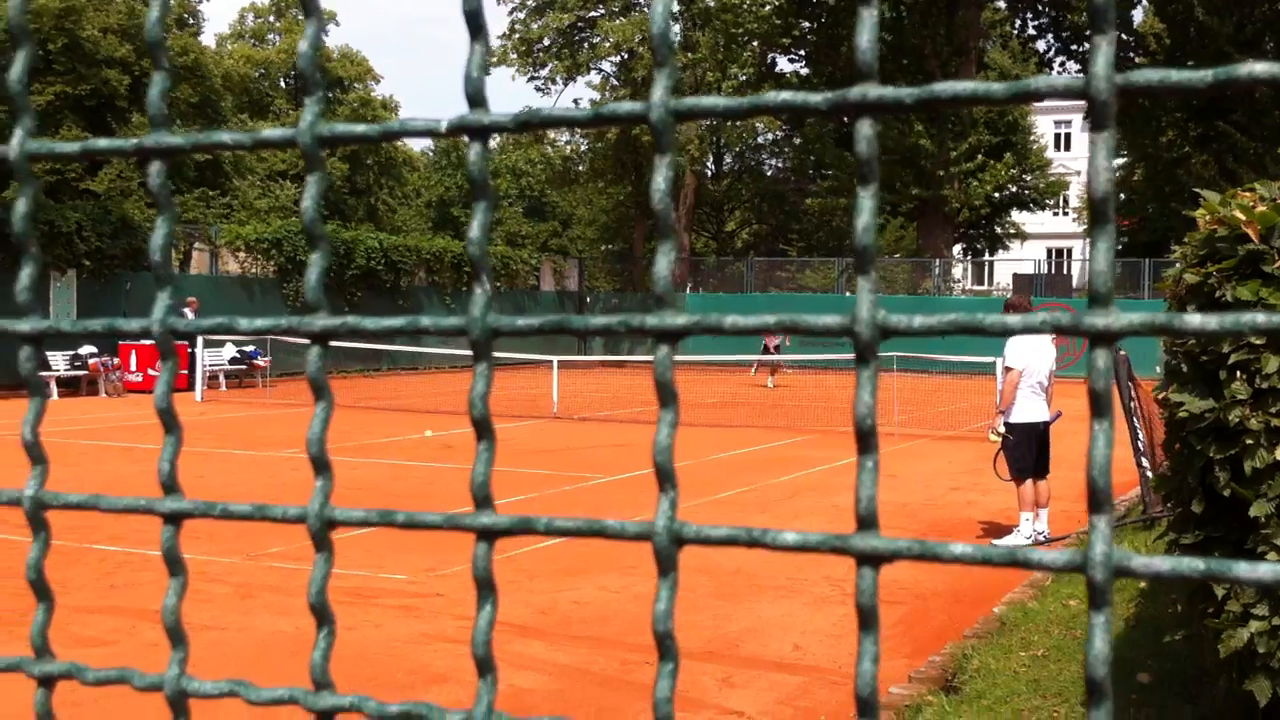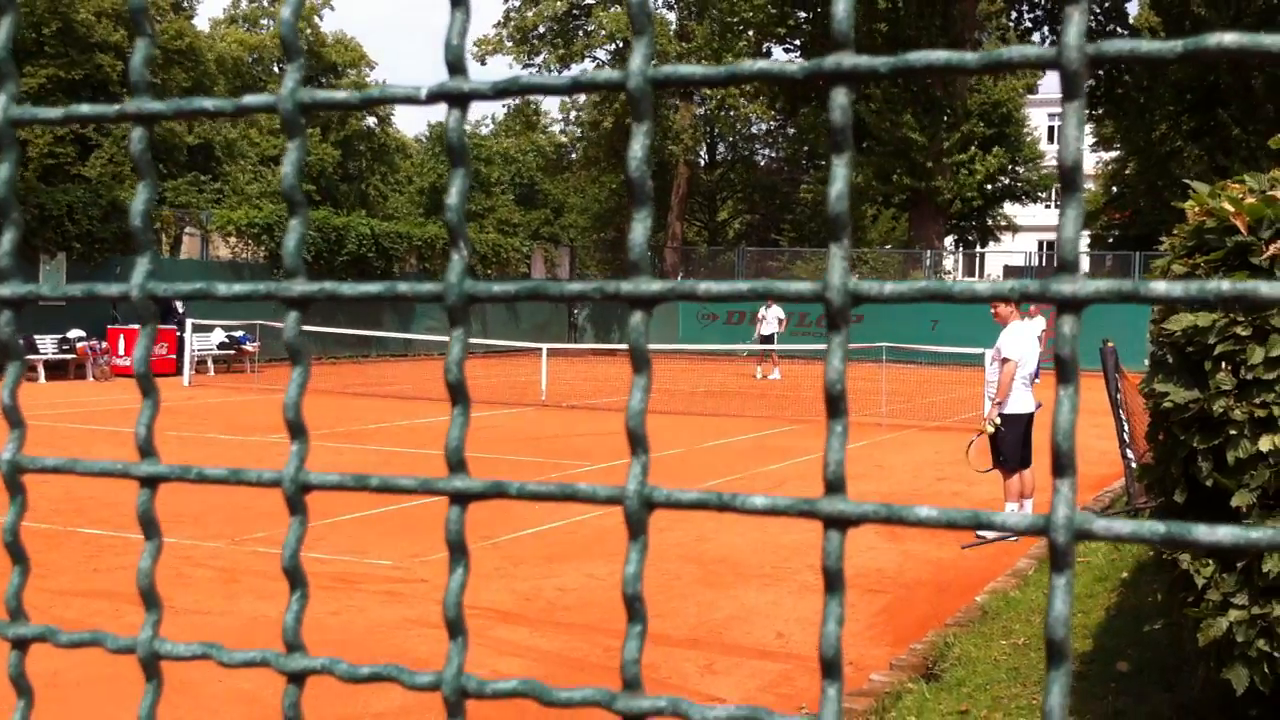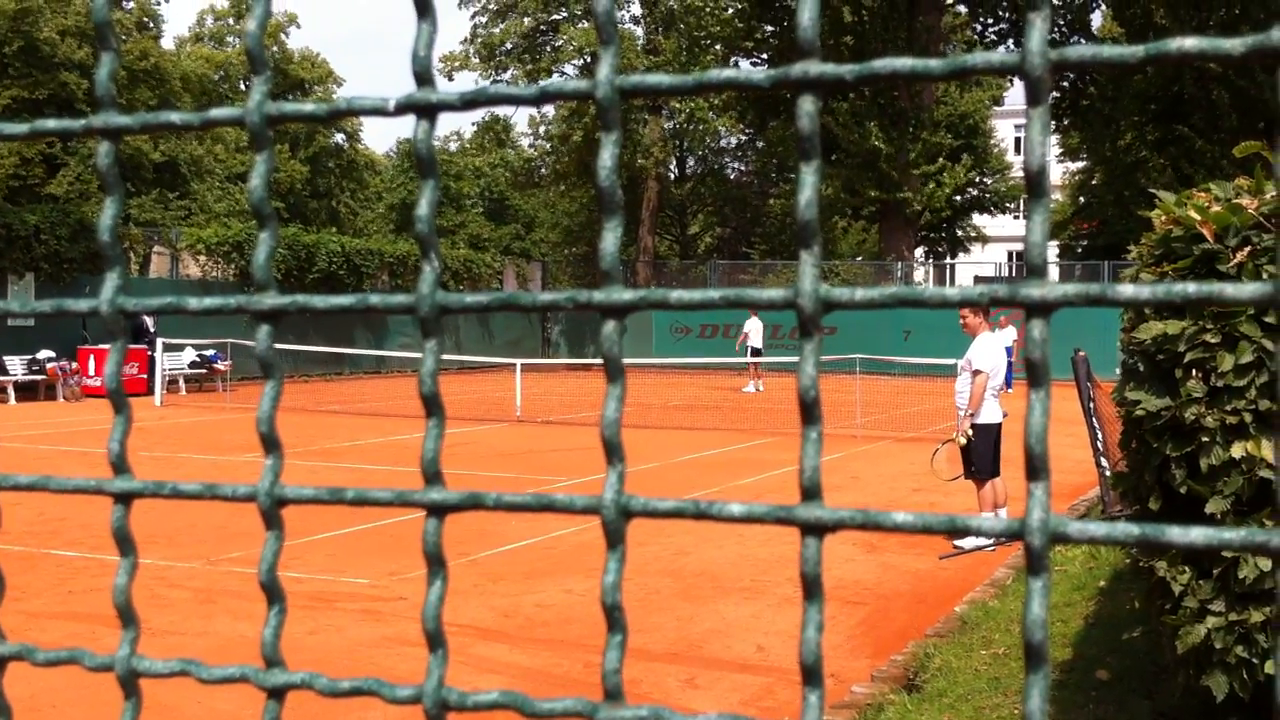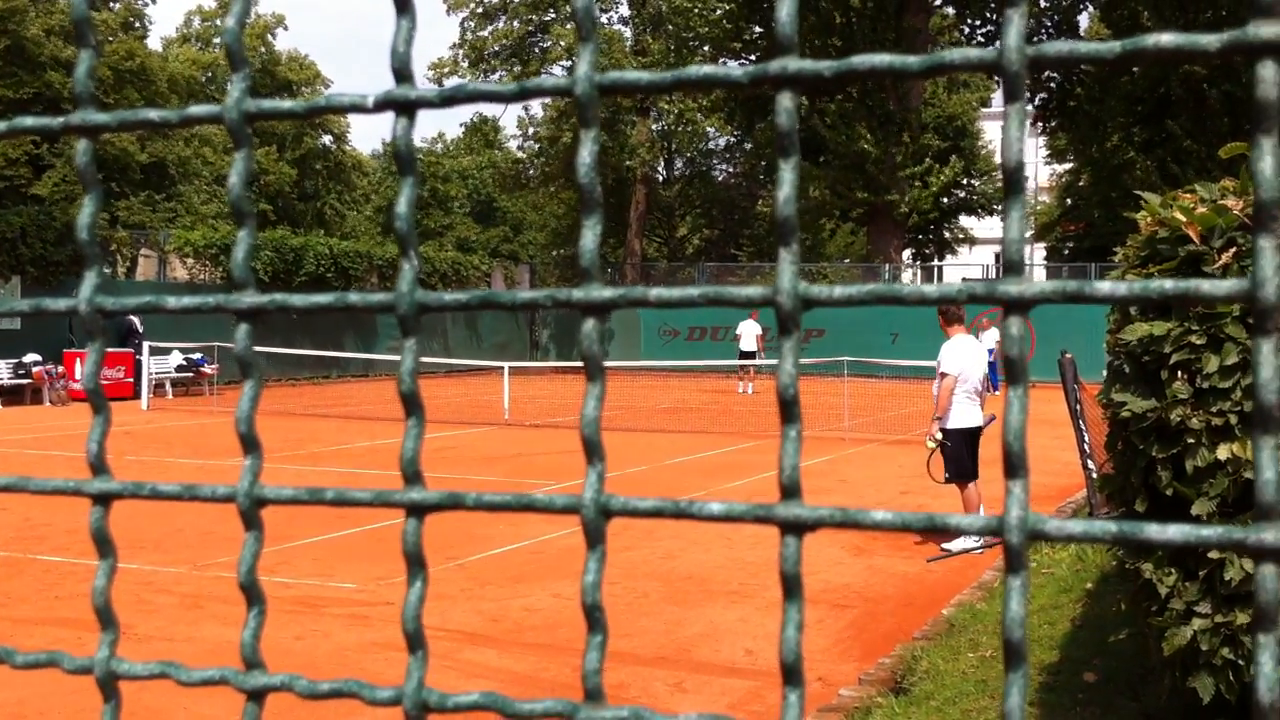
dt=0.7s
person 1, frame 1
left shoulder: (1016, 342)
right shoulder: (1046, 342)
left elbow: (1011, 381)
right elbow: (1050, 382)
left wrist: (999, 413)
left hip: (1019, 418)
right hip: (1040, 417)
left knee: (1023, 476)
right knee: (1039, 475)
left ankle: (1025, 532)
right ankle: (1041, 528)
person 1, frame 2
left shoulder: (1011, 333)
right shoulder: (1027, 332)
left elbow: (1008, 371)
left wrist: (995, 405)
left hip: (1009, 409)
right hip: (1024, 406)
left knee: (1009, 468)
right knee: (1023, 465)
person 1, frame 3
left shoulder: (982, 344)
right shoulder: (994, 342)
left elbow: (980, 383)
left wrist: (967, 417)
left hip: (979, 420)
right hip: (991, 418)
left knee: (981, 477)
right knee: (992, 474)
left ankle: (985, 534)
person 1, frame 4
left shoulder: (951, 347)
right shoulder: (977, 346)
left elbow: (946, 387)
left wrist: (935, 420)
left hip: (955, 423)
right hip: (972, 420)
left knee: (963, 480)
right knee: (969, 479)
left ankle: (973, 536)
